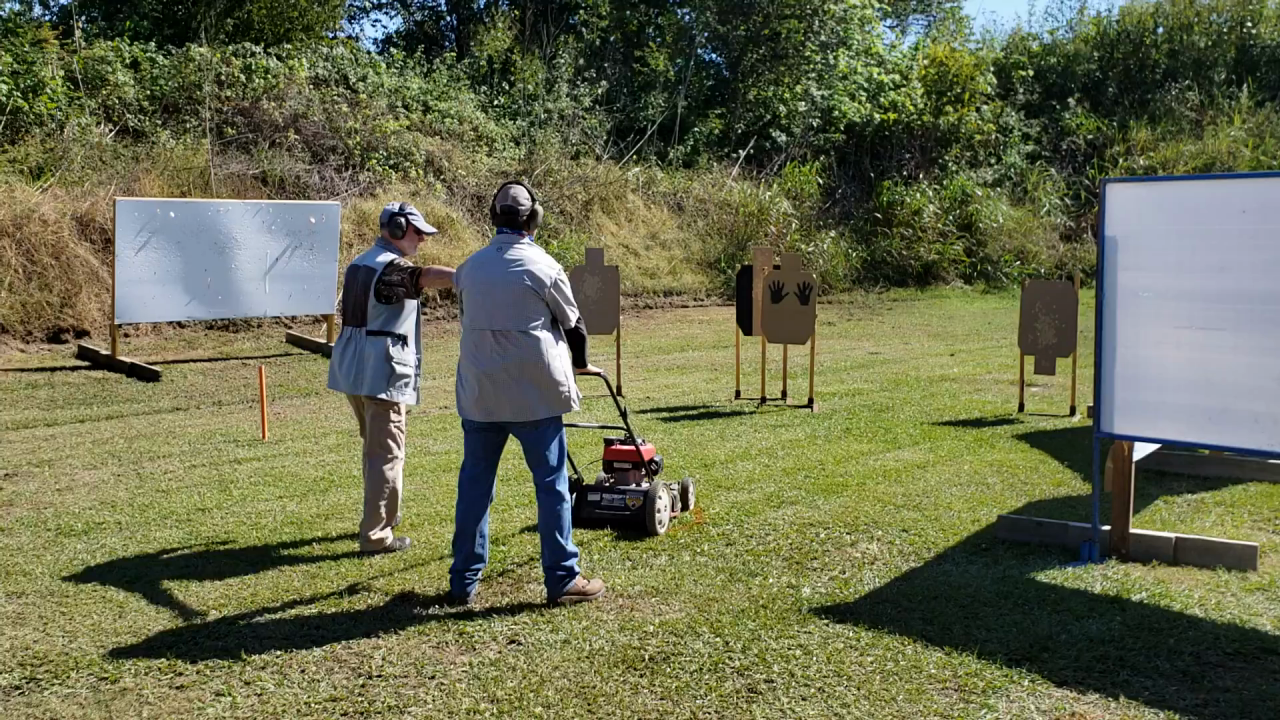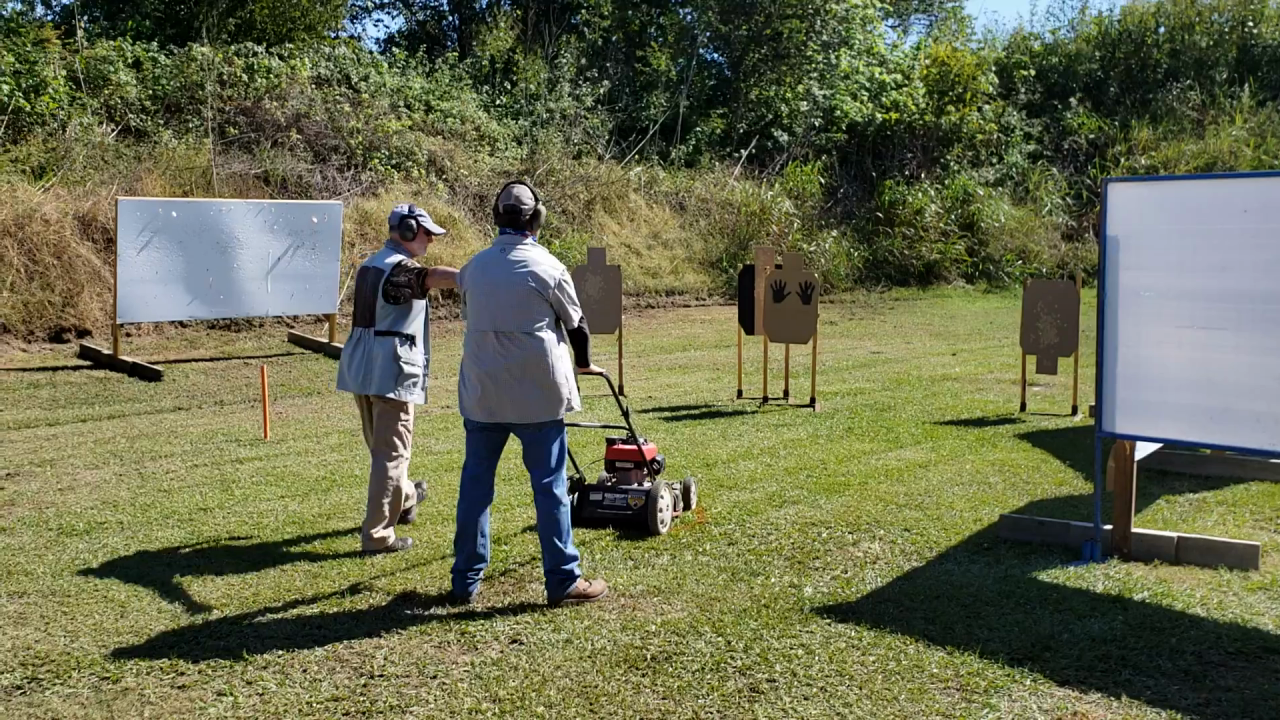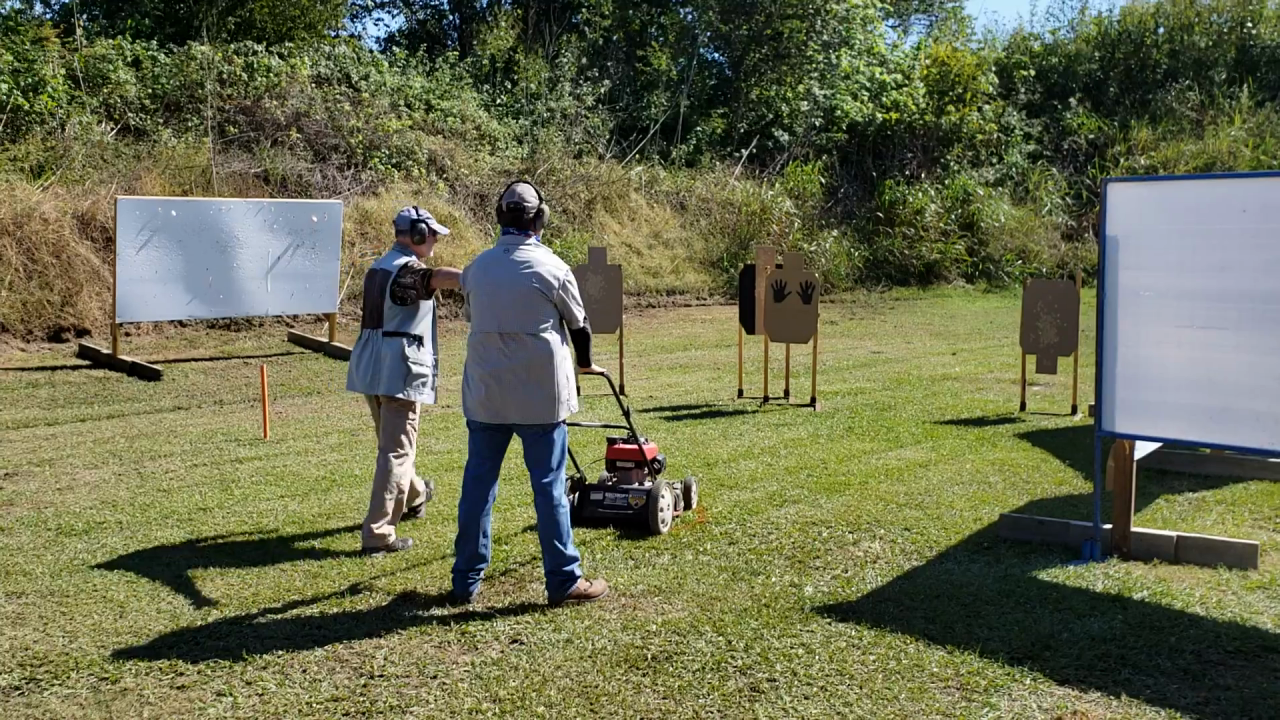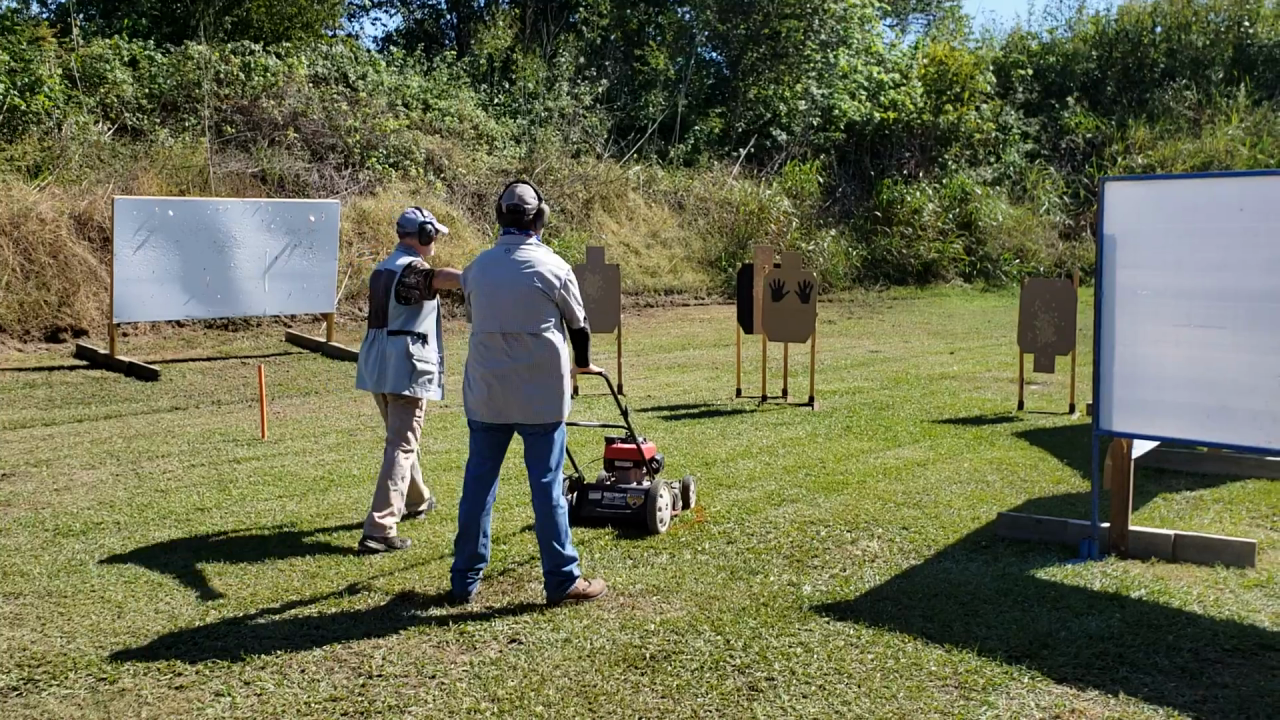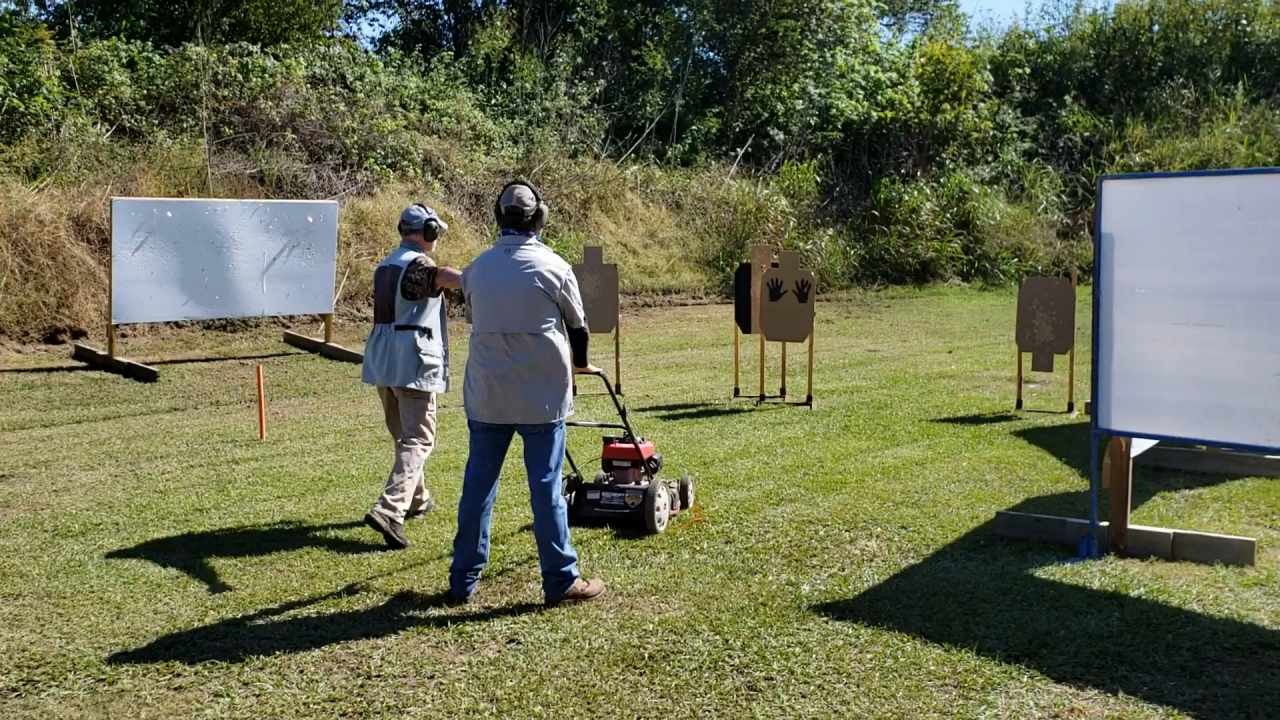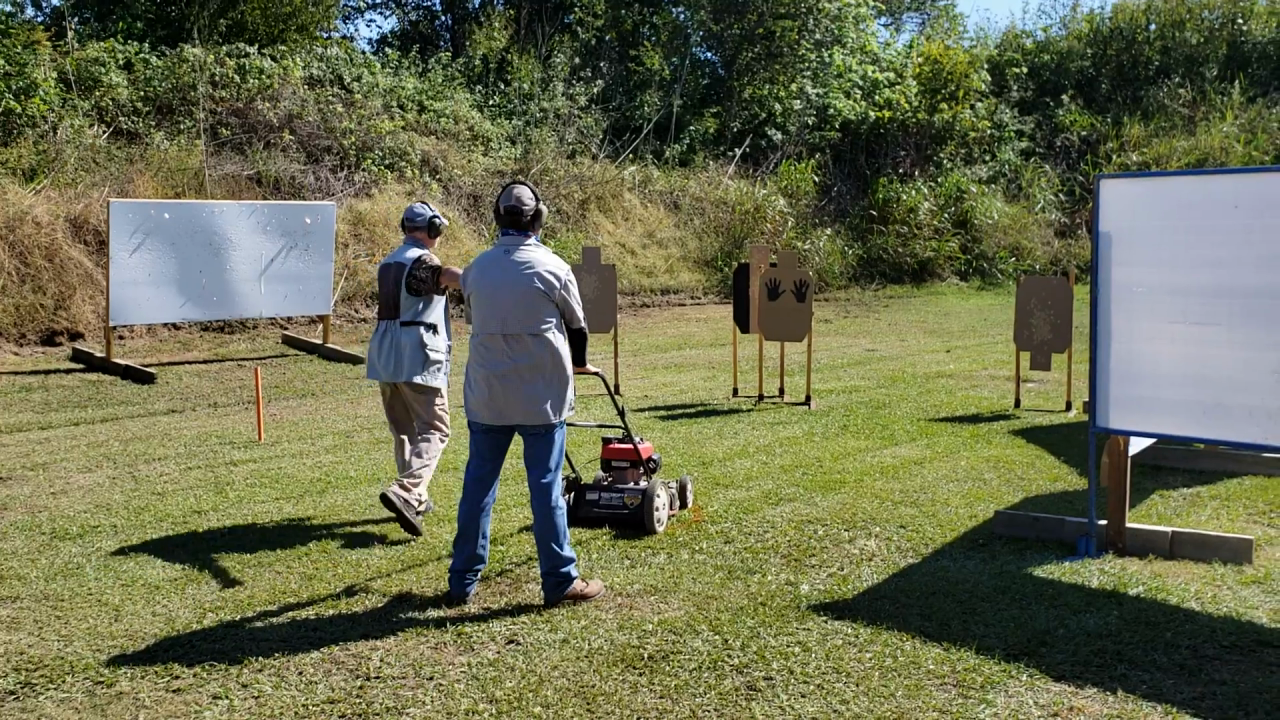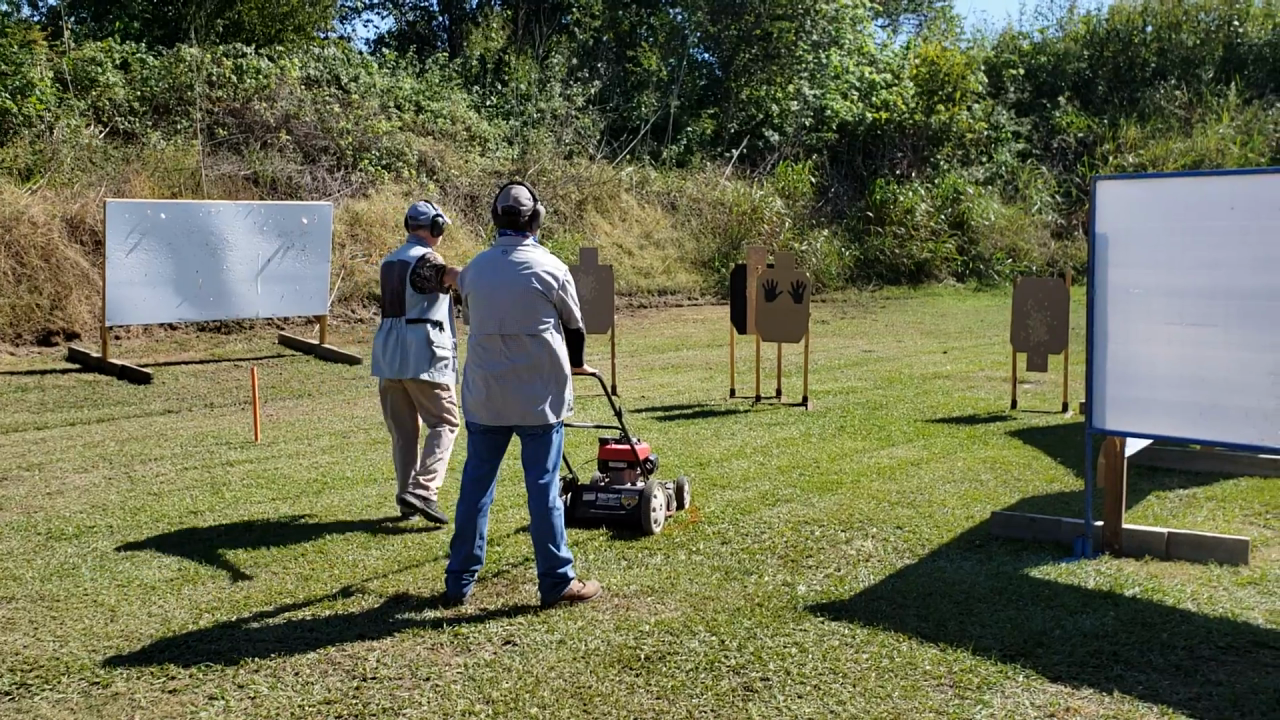
dt=0.1s
person 1, frame 1
left shoulder: (469, 267)
right shoulder: (543, 266)
right elbow: (571, 323)
right wrist: (580, 363)
left hip: (479, 393)
right hip: (535, 394)
left knee: (474, 483)
right knee: (551, 484)
left ankle: (463, 581)
right ankle: (562, 577)
person 1, frame 2
left shoulder: (473, 267)
right shoulder: (547, 267)
right elbow: (574, 323)
right wrist: (582, 363)
left hip: (482, 393)
right hip: (536, 396)
left knee: (475, 483)
right knee: (549, 486)
left ankle: (465, 581)
right ankle: (563, 581)
person 1, frame 3
left shoulder: (476, 267)
right shoulder: (551, 267)
right elbow: (577, 324)
right wrist: (584, 363)
left hip: (485, 393)
right hip: (539, 395)
left knee: (477, 484)
right knee: (548, 487)
left ankle: (465, 580)
right ankle: (564, 580)
person 1, frame 4
left shoulder: (477, 267)
right shoulder: (553, 267)
right elbow: (577, 323)
right wrist: (582, 363)
left hip: (487, 393)
right hip: (540, 395)
left knee: (478, 484)
right knee: (546, 487)
left ankle: (464, 581)
right ankle: (562, 581)
person 1, frame 5
left shoulder: (476, 268)
right shoulder: (553, 267)
right elbow: (576, 324)
right wrist: (581, 364)
left hip: (487, 394)
right hip: (541, 395)
left knee: (478, 484)
right knee: (546, 486)
left ankle: (463, 580)
right ankle: (561, 581)
person 1, frame 6
left shoulder: (476, 269)
right shoulder: (552, 268)
right elbow: (576, 324)
right wrist: (580, 364)
left hip: (487, 395)
right hip: (541, 396)
left knee: (478, 485)
right knee: (545, 487)
left ankle: (462, 581)
right ankle: (560, 582)
person 1, frame 7
left shoulder: (474, 269)
right shoulder: (550, 268)
right elbow: (574, 324)
right wrist: (577, 364)
left hip: (485, 394)
right hip: (539, 396)
left knee: (474, 485)
right knee: (543, 488)
left ankle: (459, 581)
right ankle: (557, 582)
person 2, frame 1
left shoulder: (358, 264)
right shoulder: (392, 267)
right elbow: (430, 276)
left hip: (352, 367)
right hip: (382, 371)
left knee: (376, 446)
right knee: (385, 453)
left ankle: (381, 514)
right ankle: (375, 536)
person 2, frame 2
left shoulder: (369, 265)
right shoulder: (399, 268)
right elbow: (436, 277)
left hip: (361, 367)
right hip: (391, 370)
left knee: (381, 445)
right knee: (390, 452)
left ankle: (403, 501)
right ankle: (377, 535)
person 2, frame 3
left shoulder: (377, 268)
right shoulder: (408, 269)
right elbow: (441, 277)
left hip: (370, 368)
right hip: (400, 371)
left knee: (395, 442)
right knee: (395, 450)
left ankle: (413, 498)
right ankle: (377, 534)
person 2, frame 4
left shoulder: (382, 269)
right shoulder: (411, 268)
right elbow: (443, 277)
left hip: (378, 366)
right hip: (405, 368)
left knee: (401, 439)
right knee: (401, 446)
left ankle: (417, 500)
right ankle: (379, 529)
person 2, frame 5
left shoulder: (385, 265)
right shoulder: (418, 264)
right elbow: (447, 277)
left hip: (383, 361)
right hip: (413, 364)
left knee: (404, 436)
right knee: (419, 439)
left ankle: (417, 501)
right ankle: (390, 508)
person 2, frame 6
left shoulder: (388, 263)
right shoulder: (422, 260)
right elbow: (450, 276)
left hip: (387, 358)
right hip: (418, 359)
left knee: (405, 432)
right knee: (433, 431)
left ankle: (413, 500)
right ankle: (405, 492)
person 2, frame 7
left shoulder: (390, 262)
right shoulder: (426, 259)
right elbow: (454, 277)
left hip: (390, 356)
right hip: (422, 357)
left knee: (403, 433)
right knee: (445, 426)
left ankle: (409, 494)
right ankle: (422, 493)
